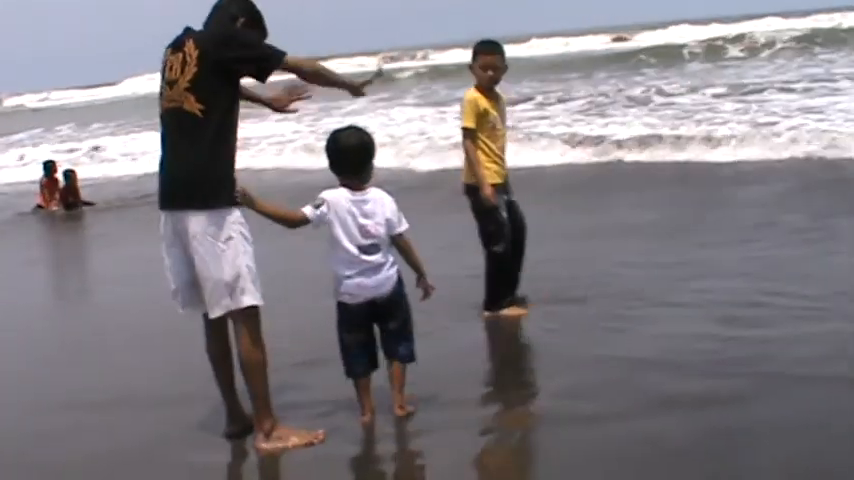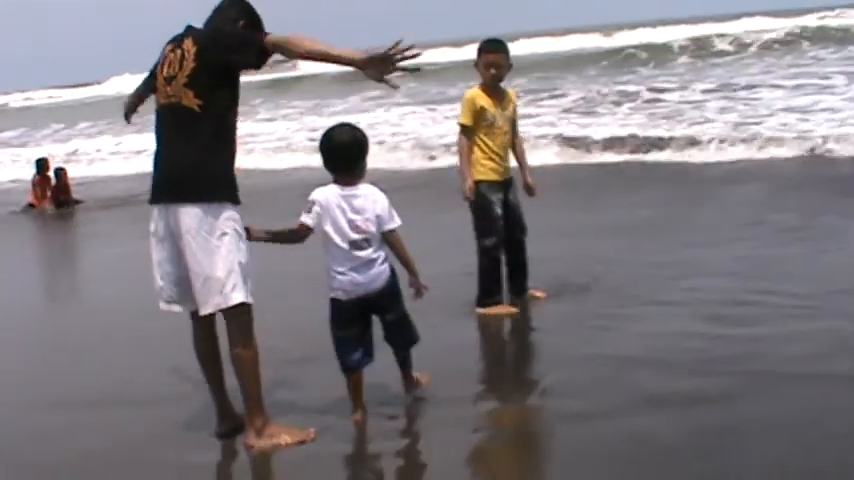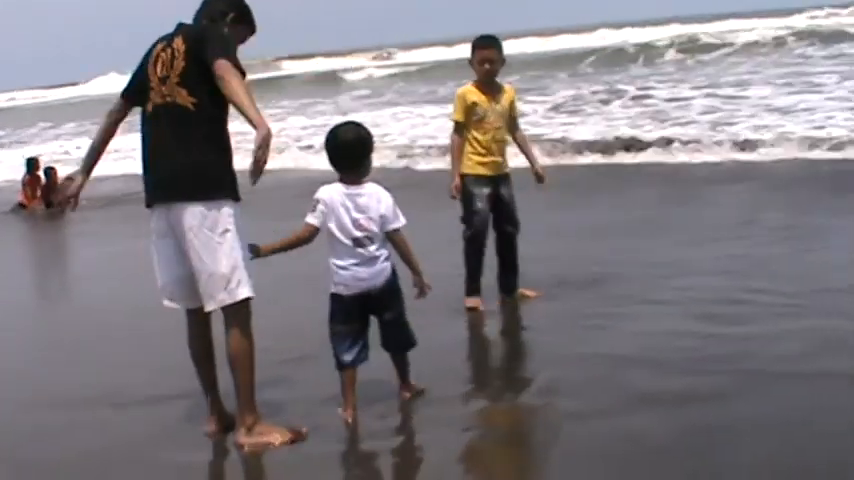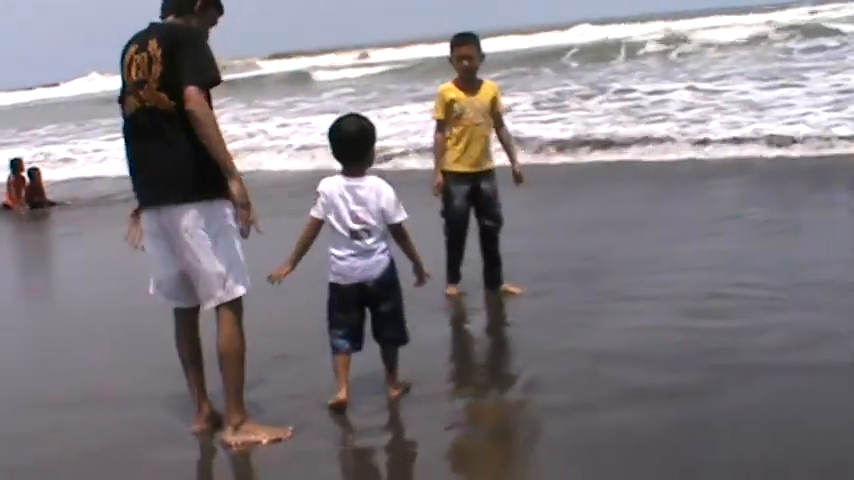
dt=0.2s
person 1, frame 1
left shoulder: (177, 49)
right shoulder: (226, 39)
right elbow: (300, 66)
left wrist: (268, 101)
right wrist: (349, 85)
left hip: (174, 198)
right hip: (211, 198)
left knee: (214, 316)
right knee: (242, 312)
left ankle: (234, 415)
right ankle: (267, 428)
person 1, frame 2
left shoulder: (175, 47)
right shoulder: (223, 37)
left elbow: (144, 91)
right elbow: (282, 44)
left wrist: (131, 106)
right wrist: (361, 61)
left hip: (167, 194)
right hip: (205, 194)
left knee: (200, 311)
right knee: (235, 309)
left ankle: (224, 414)
right ankle: (258, 426)
person 1, frame 3
left shoulder: (159, 48)
right shoulder: (211, 38)
left elbow: (117, 112)
right elbow: (225, 69)
left wrist: (85, 173)
right wrist: (261, 126)
left hip: (162, 195)
right hip: (205, 191)
left knee: (196, 309)
right knee: (235, 307)
left ankle: (217, 413)
right ankle: (250, 424)
person 1, frame 4
left shoulder: (132, 47)
right elbow: (195, 104)
left wrist: (140, 201)
right wrist: (233, 177)
left hip: (155, 195)
right hip: (196, 191)
left knee: (183, 307)
right knee: (227, 303)
left ankle: (202, 410)
right ankle: (237, 422)
person 2, frame 1
left shoulder: (330, 201)
right shoulder: (383, 199)
left elbow: (293, 220)
right elbow: (401, 242)
left wrist: (252, 202)
right wrist: (421, 275)
left hip: (351, 292)
right hip: (387, 286)
left knee: (358, 354)
right knee: (397, 347)
left ankle: (367, 409)
right ankle: (400, 402)
person 2, frame 2
left shoulder: (321, 198)
right shoulder: (375, 196)
left elbow: (298, 234)
right elbow: (393, 240)
left wrist: (255, 234)
right wrist: (414, 275)
left hip: (344, 288)
right hip: (380, 281)
left knee: (352, 350)
right knee: (399, 334)
left ankle: (358, 407)
right ankle: (409, 380)
person 2, frame 3
left shoulder: (326, 196)
right shoulder: (380, 195)
left elbow: (306, 235)
right elbow: (397, 239)
left wrist: (265, 249)
right wrist: (417, 274)
left hip: (346, 284)
right hip: (381, 279)
left knee: (348, 348)
right knee: (395, 336)
left ankle: (349, 407)
right ankle: (406, 385)
person 2, frame 4
left shoulder: (328, 187)
right shoulder: (382, 188)
left elbow: (312, 230)
right elbow: (399, 232)
left wrist: (290, 264)
right wrist: (417, 263)
left hip: (343, 275)
right hip: (379, 271)
left knee: (342, 335)
right knee: (388, 331)
left ankle: (342, 388)
right ankle: (393, 383)
person 3, frame 1
left shoulder: (498, 98)
right shoulder: (472, 99)
right elbow: (469, 143)
right wrist: (483, 184)
left hip: (499, 179)
right hip: (483, 182)
left knee: (517, 230)
right knee: (499, 241)
left ankle: (507, 293)
right ankle: (496, 303)
person 3, frame 2
left shoulder: (510, 97)
right shoulder: (472, 98)
right elbow: (464, 139)
left wrist: (526, 173)
right wrist: (467, 178)
left hip: (505, 177)
right hip: (482, 179)
left knee: (516, 233)
right knee: (491, 239)
left ankle: (519, 289)
right ankle: (488, 301)
person 3, frame 3
left shoulder: (508, 92)
right shoulder: (465, 94)
left elbow: (515, 130)
right elbow: (458, 135)
left wrist: (534, 163)
right wrist: (456, 174)
left hip: (500, 172)
right hip: (473, 173)
left knee: (509, 230)
right knee: (476, 230)
left ankle: (510, 286)
right ankle: (472, 292)
person 3, frame 4
left shoulder: (491, 89)
right shoulder: (445, 92)
left elbow: (500, 127)
right elbow: (440, 133)
left wrist: (514, 161)
right wrist: (438, 172)
left hip: (484, 169)
right hip: (455, 171)
left knee: (491, 226)
right knee: (456, 226)
left ankle: (494, 281)
right ankle: (452, 279)
